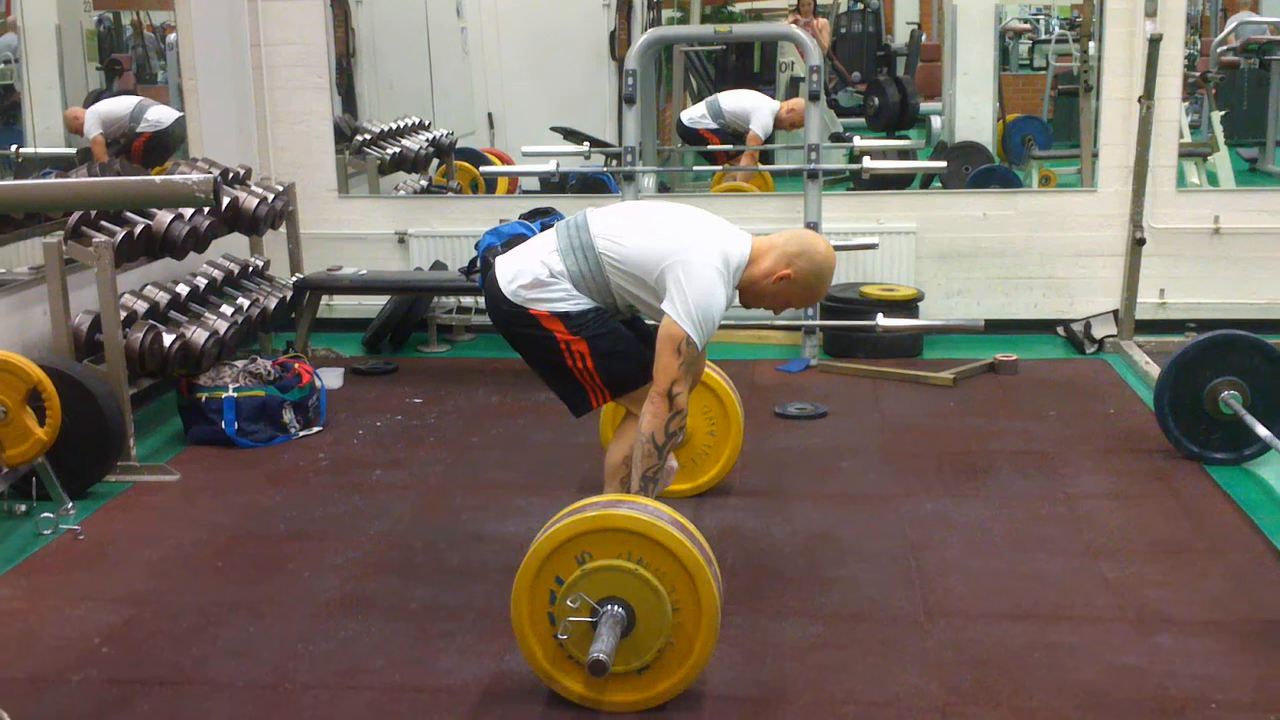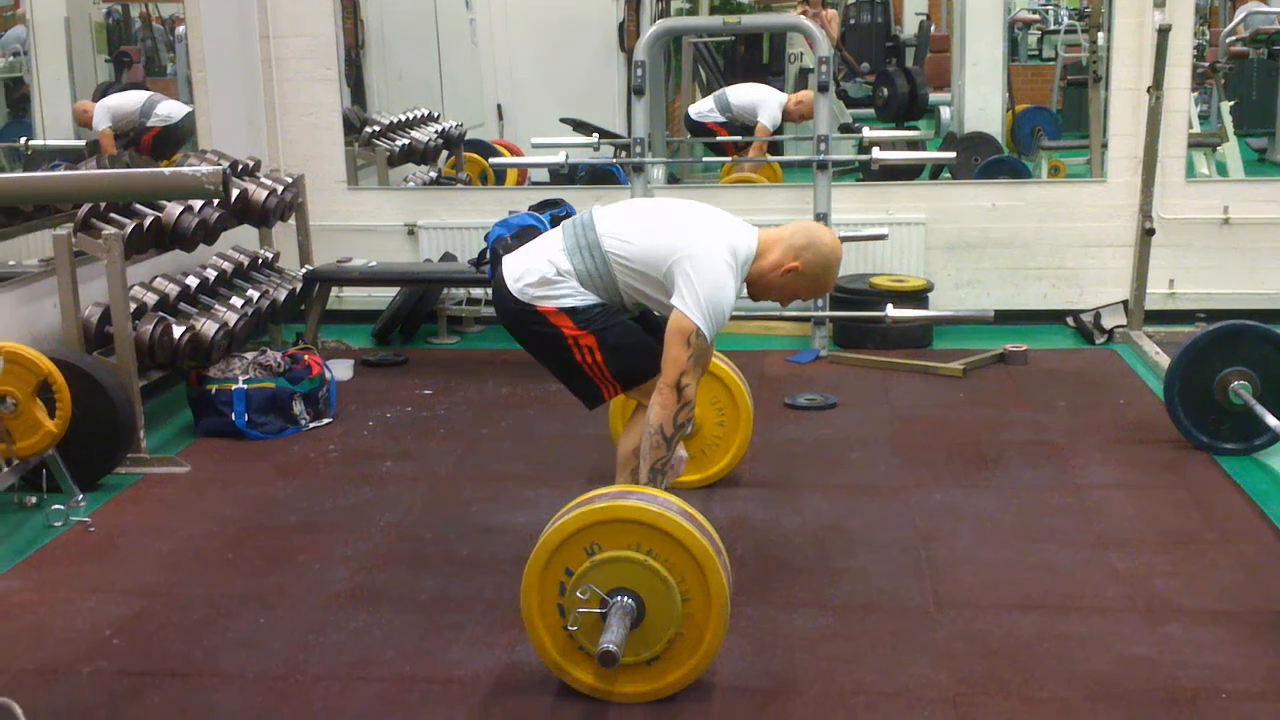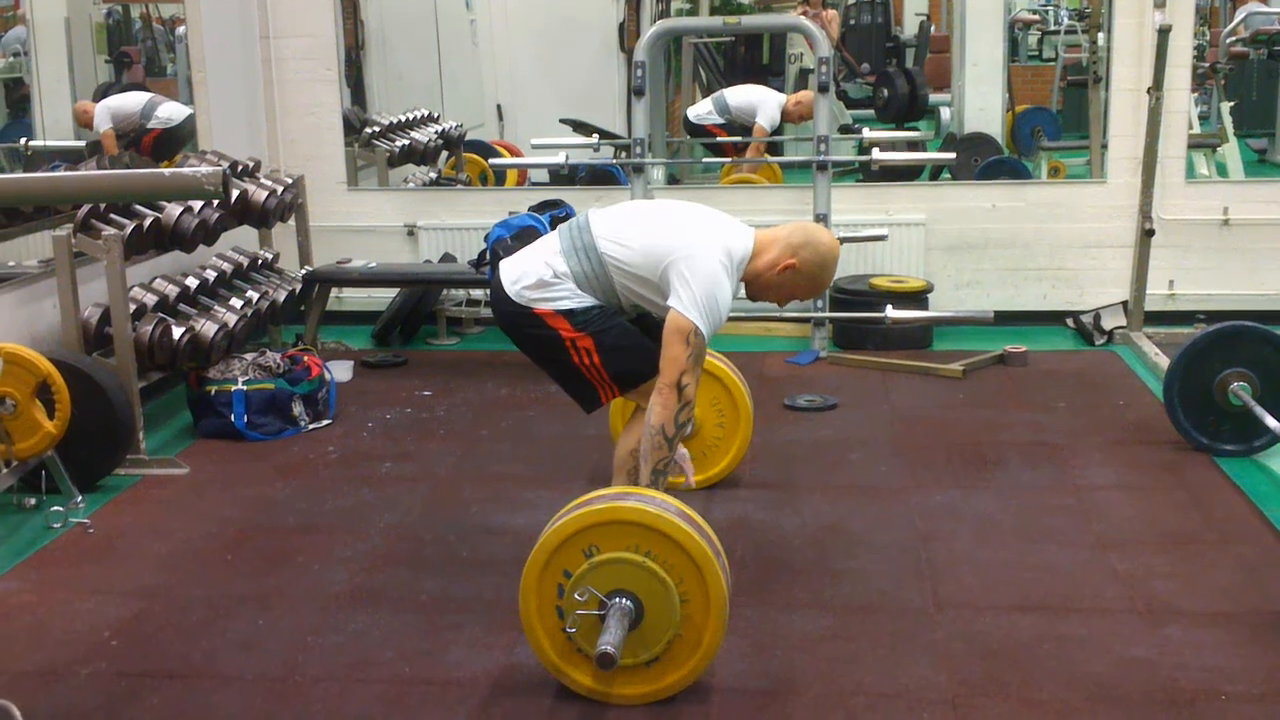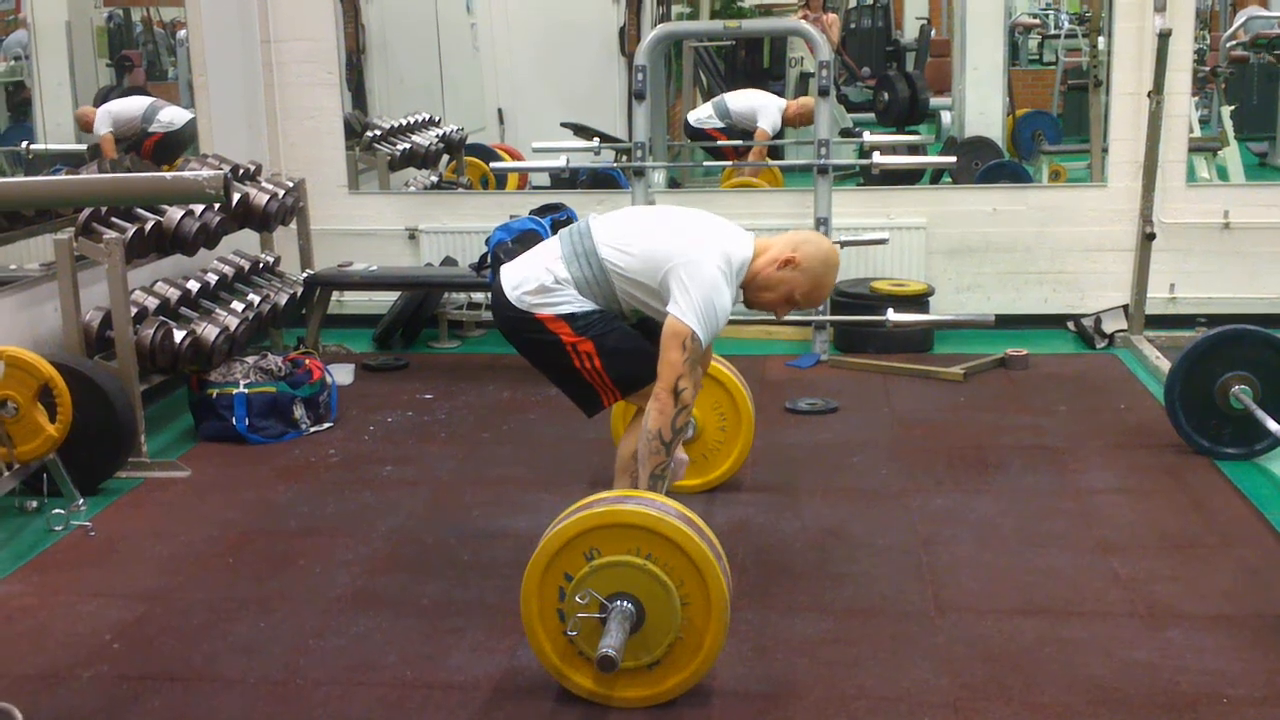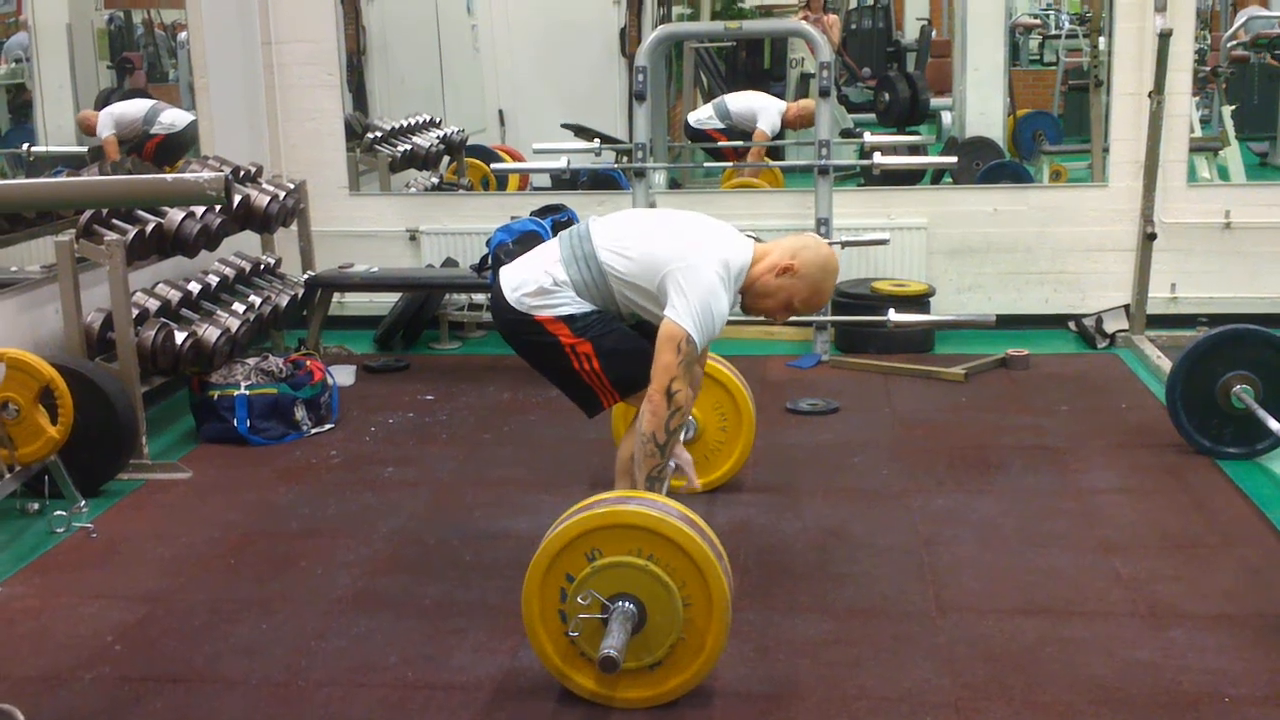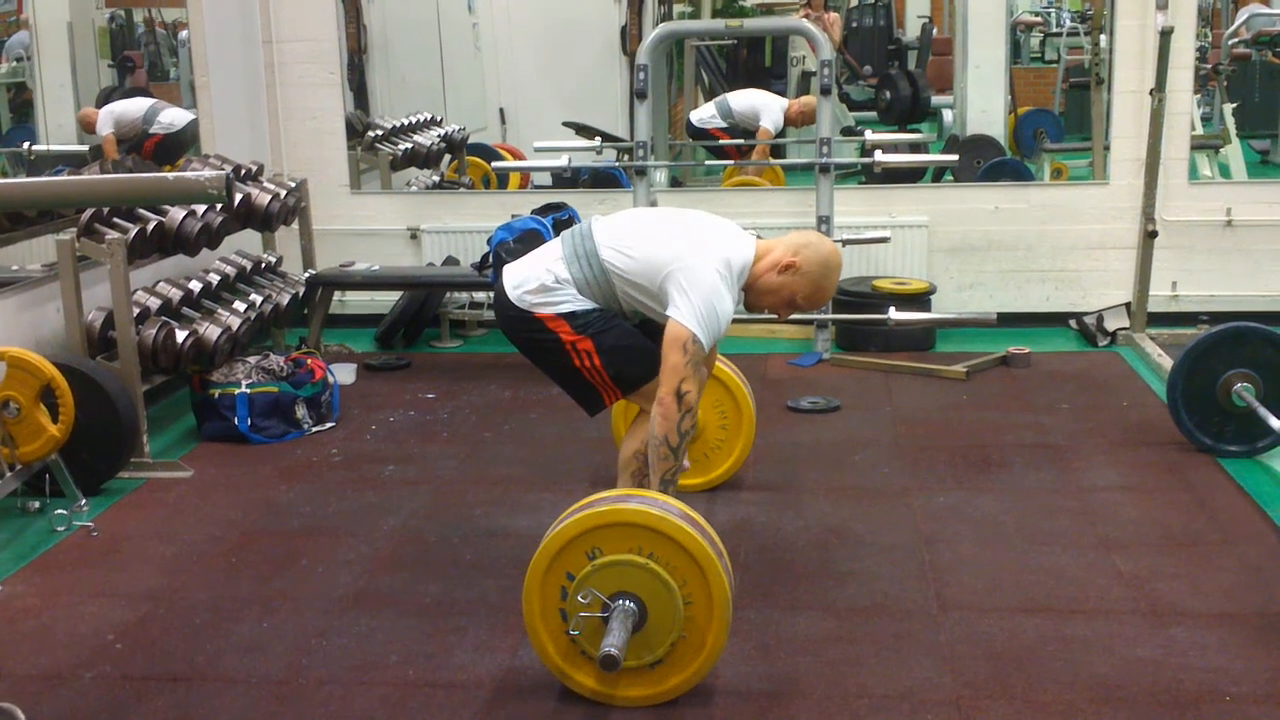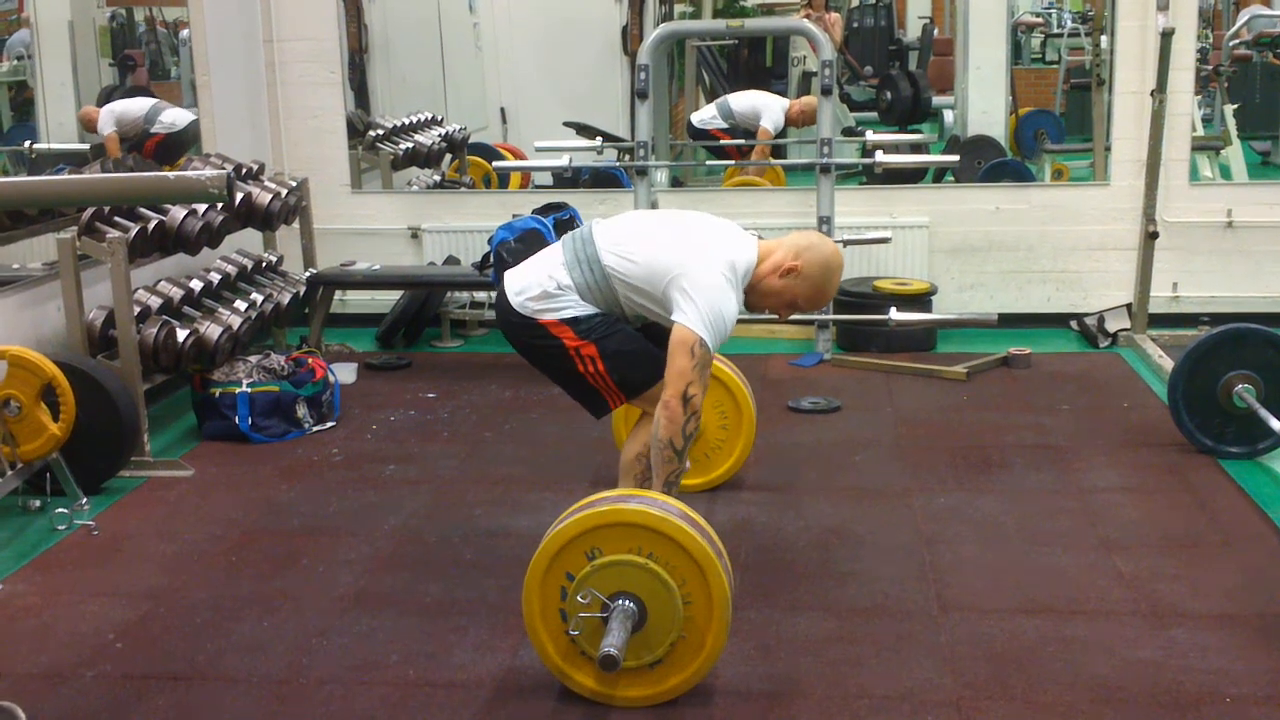
dt=0.2s
person 1, frame 1
left shoulder: (723, 247)
right shoulder: (706, 279)
left elbow: (681, 368)
right elbow: (666, 396)
left wrist: (661, 447)
left hip: (535, 275)
right hip: (531, 291)
right knee: (646, 403)
person 1, frame 2
left shoulder: (730, 240)
right shoulder: (715, 274)
right elbow: (674, 388)
left wrist: (670, 439)
left hip: (545, 272)
right hip: (538, 290)
left knee: (678, 367)
right knee: (659, 393)
person 1, frame 3
left shoulder: (726, 241)
right shoulder: (712, 274)
right elbow: (673, 390)
left wrist: (668, 441)
left hip: (542, 277)
right hip: (536, 293)
left knee: (678, 369)
right knee: (657, 397)
person 1, frame 4
left shoulder: (726, 247)
right shoulder: (711, 279)
right elbow: (669, 394)
left wrist: (669, 441)
left hip: (544, 282)
right hip: (537, 298)
left knee: (684, 375)
right knee: (662, 397)
person 1, frame 5
left shoulder: (726, 252)
right shoulder: (709, 283)
right elbow: (663, 397)
left wrist: (671, 441)
left hip: (545, 282)
right hip: (536, 299)
left knee: (684, 378)
right knee: (667, 397)
person 1, frame 6
left shoulder: (731, 250)
right shoulder: (712, 282)
right elbow: (672, 399)
left hip: (552, 281)
right hip: (539, 297)
left knee: (688, 376)
right knee: (677, 394)
person 1, frame 7
left shoulder: (732, 249)
right shoulder: (715, 286)
right elbow: (677, 403)
left hip: (551, 285)
right hip: (540, 303)
left knee: (688, 377)
right knee: (662, 404)
